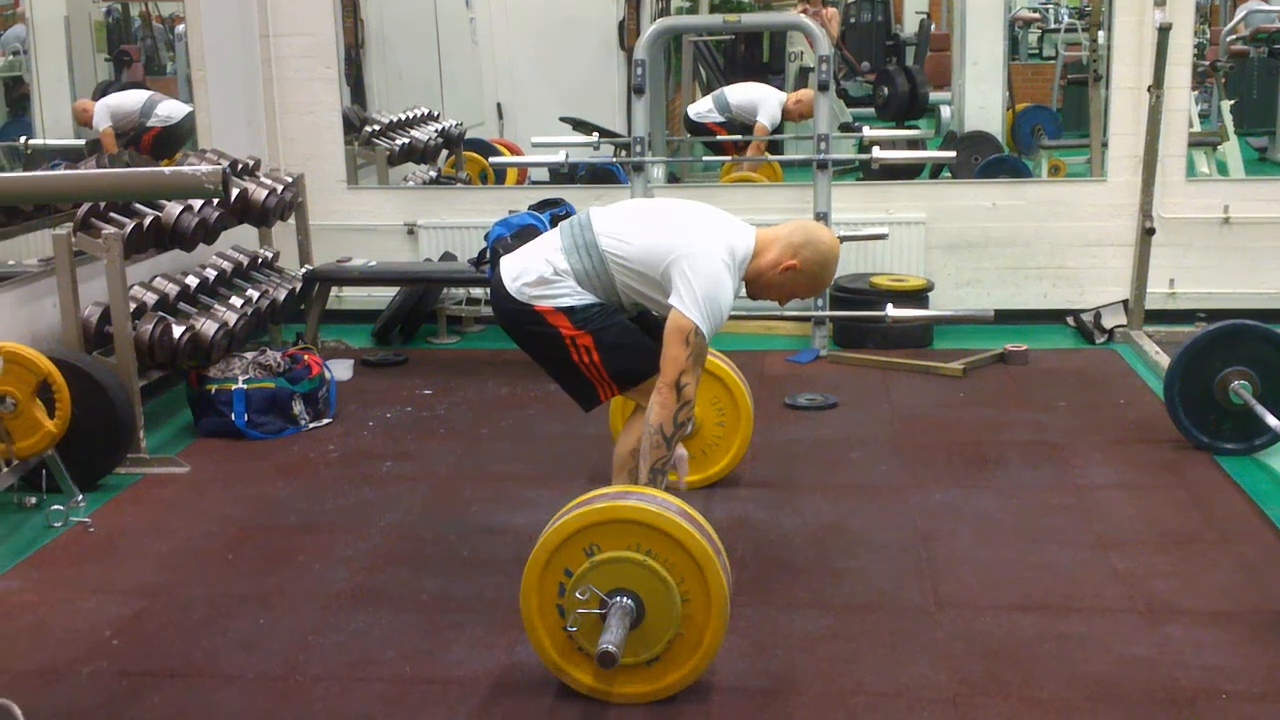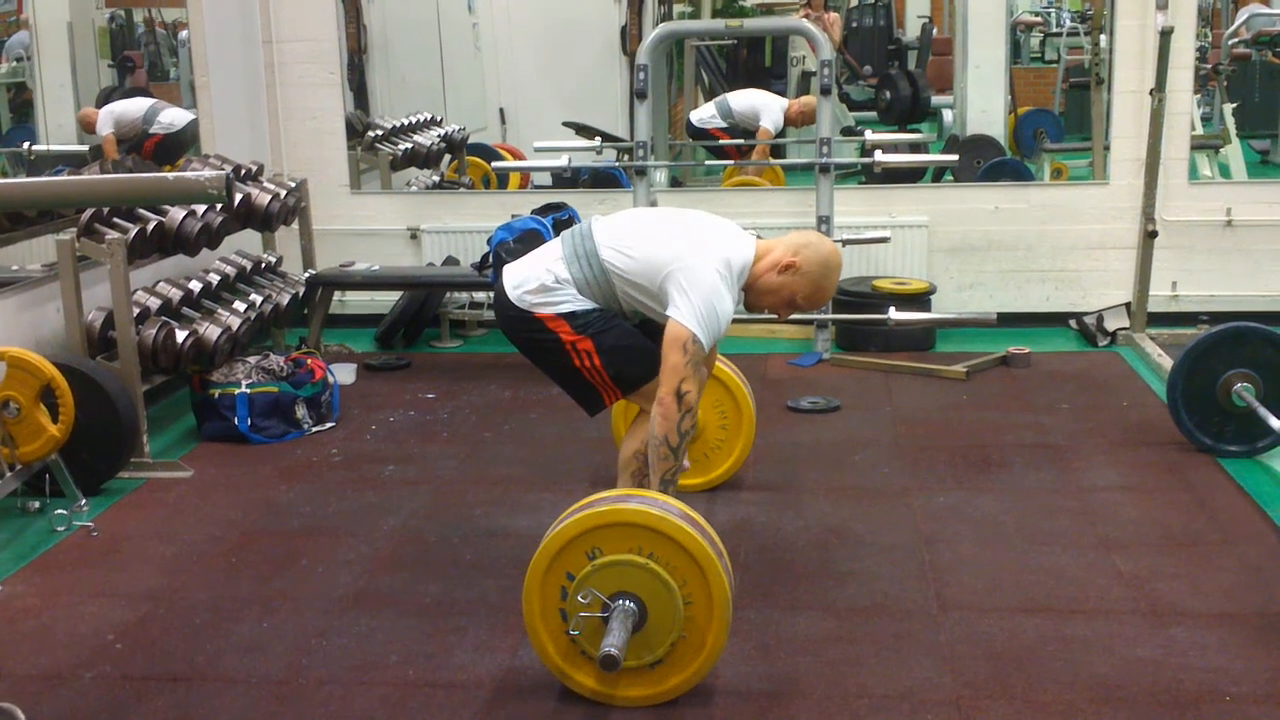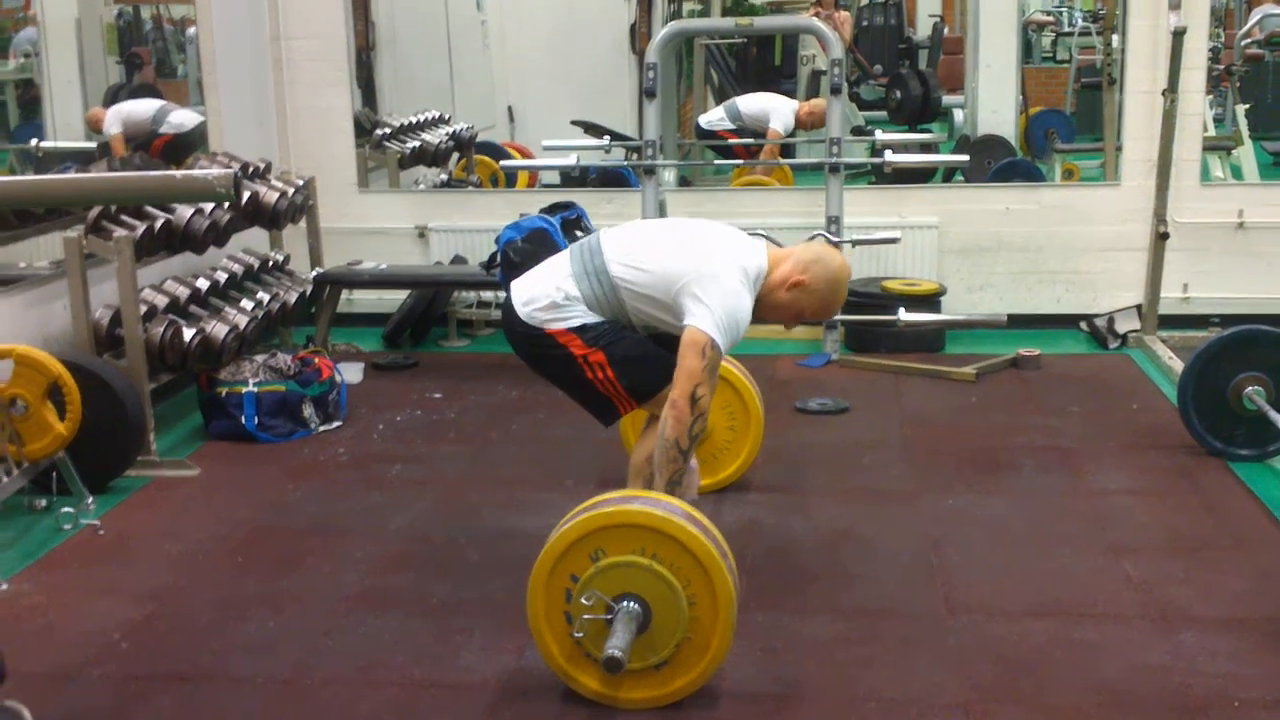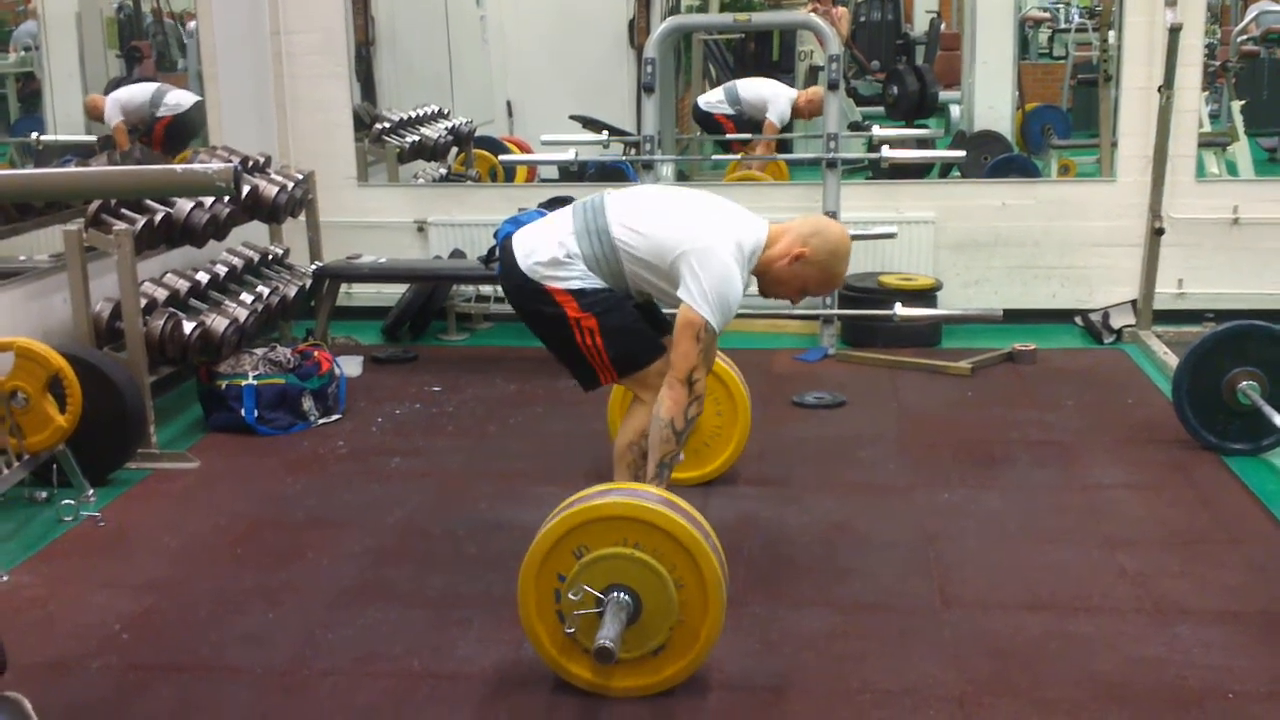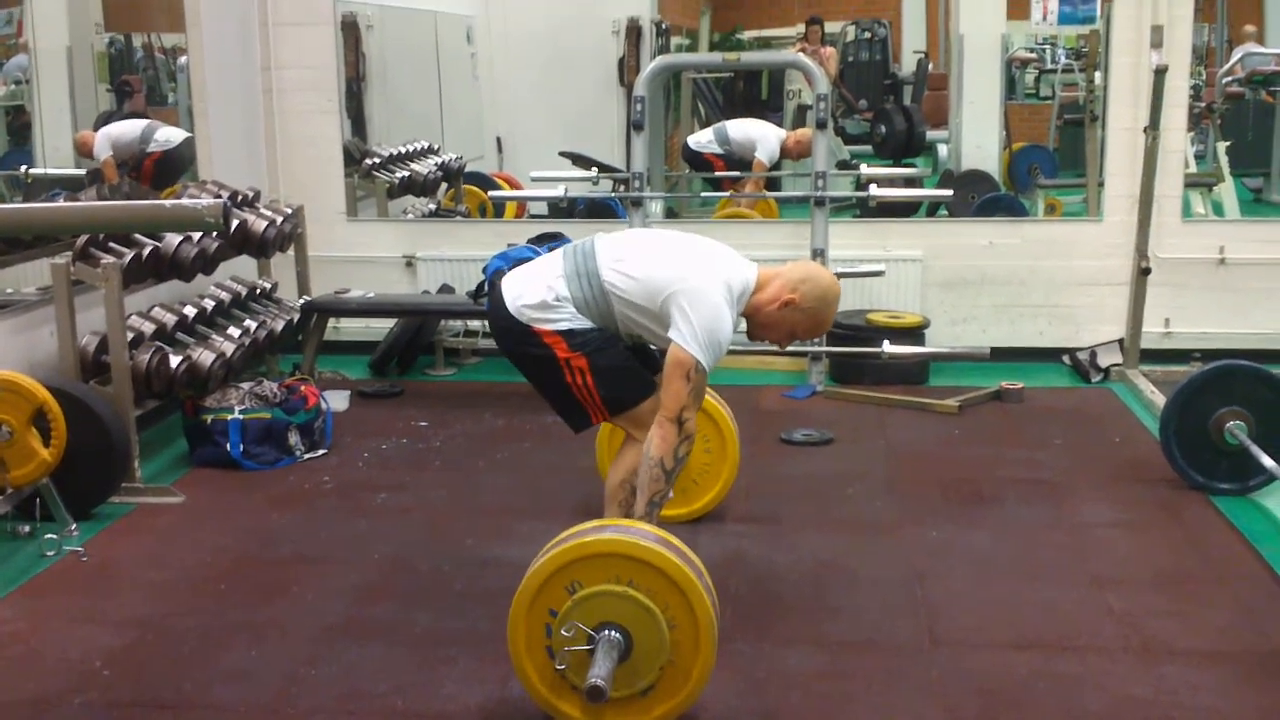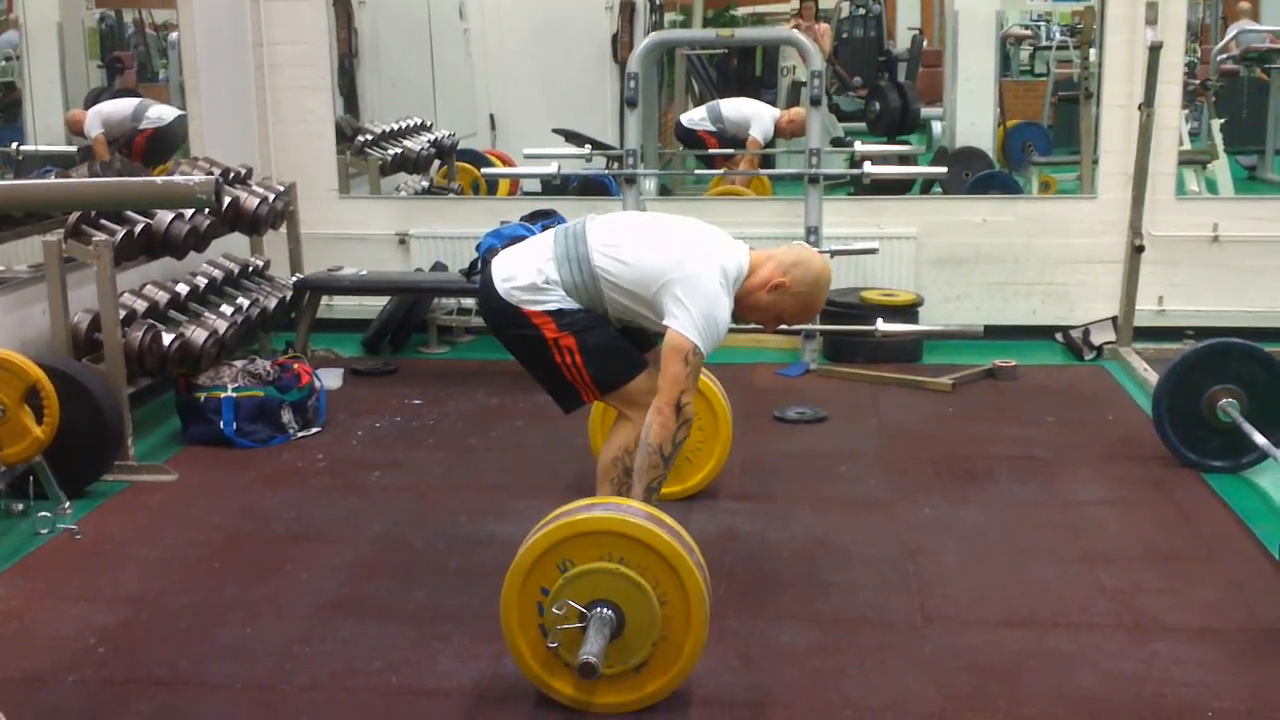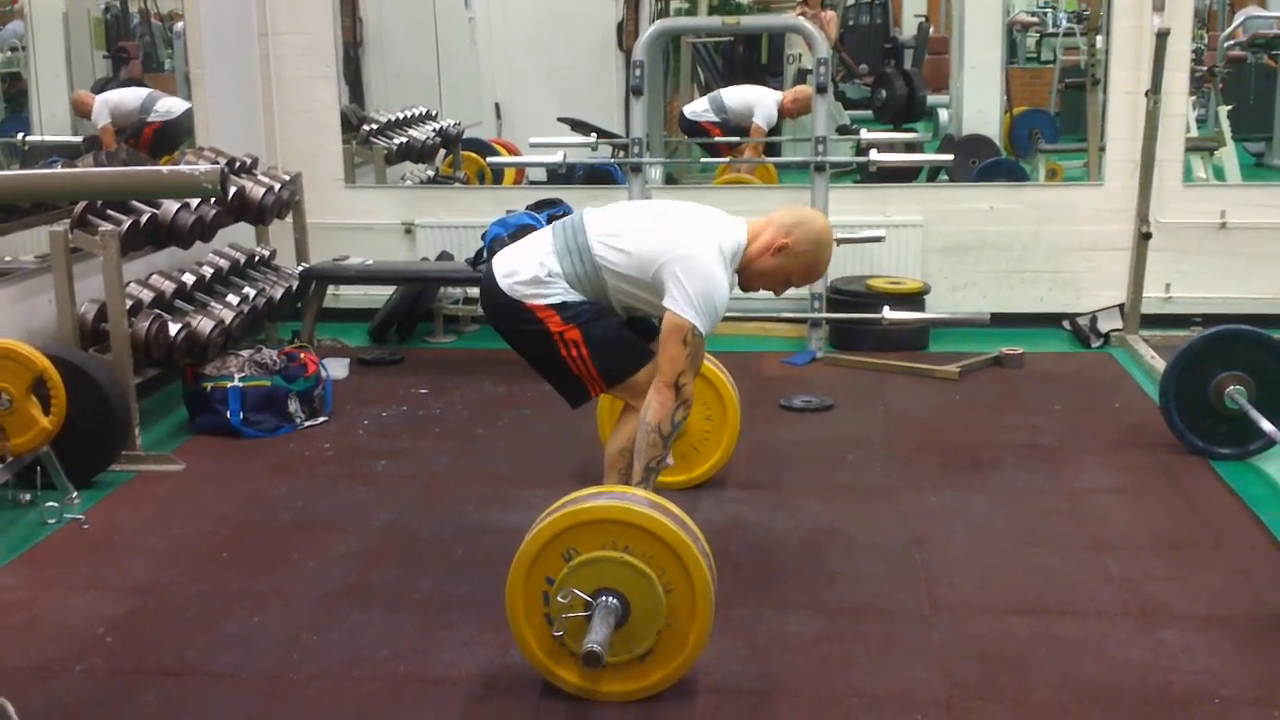
dt=0.7s
person 1, frame 1
left shoulder: (727, 239)
right shoulder: (713, 273)
right elbow: (672, 389)
left wrist: (667, 440)
left hip: (545, 273)
right hip: (536, 291)
left knee: (677, 367)
right knee: (656, 395)
person 1, frame 2
left shoulder: (731, 250)
right shoulder: (712, 282)
right elbow: (672, 399)
left hip: (552, 281)
right hip: (539, 297)
left knee: (688, 376)
right knee: (677, 394)
person 1, frame 3
left shoulder: (740, 258)
right shoulder: (729, 295)
right elbow: (684, 405)
left hip: (555, 293)
right hip: (546, 315)
left knee: (688, 382)
right knee: (681, 403)
person 1, frame 4
left shoulder: (740, 232)
right shoulder: (722, 267)
right elbow: (682, 384)
right wrist: (653, 491)
left hip: (555, 249)
right hip: (546, 267)
left knee: (670, 361)
right knee: (655, 388)
person 1, frame 5
left shoulder: (729, 273)
right shoulder: (712, 309)
right elbow: (673, 422)
left hip: (540, 293)
right hip: (533, 313)
left knee: (660, 401)
right knee: (648, 425)
person 1, frame 6
left shoulder: (722, 257)
right shoulder: (707, 295)
right elbow: (670, 410)
left hip: (531, 272)
right hip: (523, 292)
left knee: (652, 377)
right knee: (641, 404)
person 1, frame 7
left shoulder: (719, 234)
right shoulder: (706, 272)
right elbow: (670, 389)
left hip: (535, 272)
right hip: (526, 290)
left knee: (653, 377)
right knee: (647, 393)
